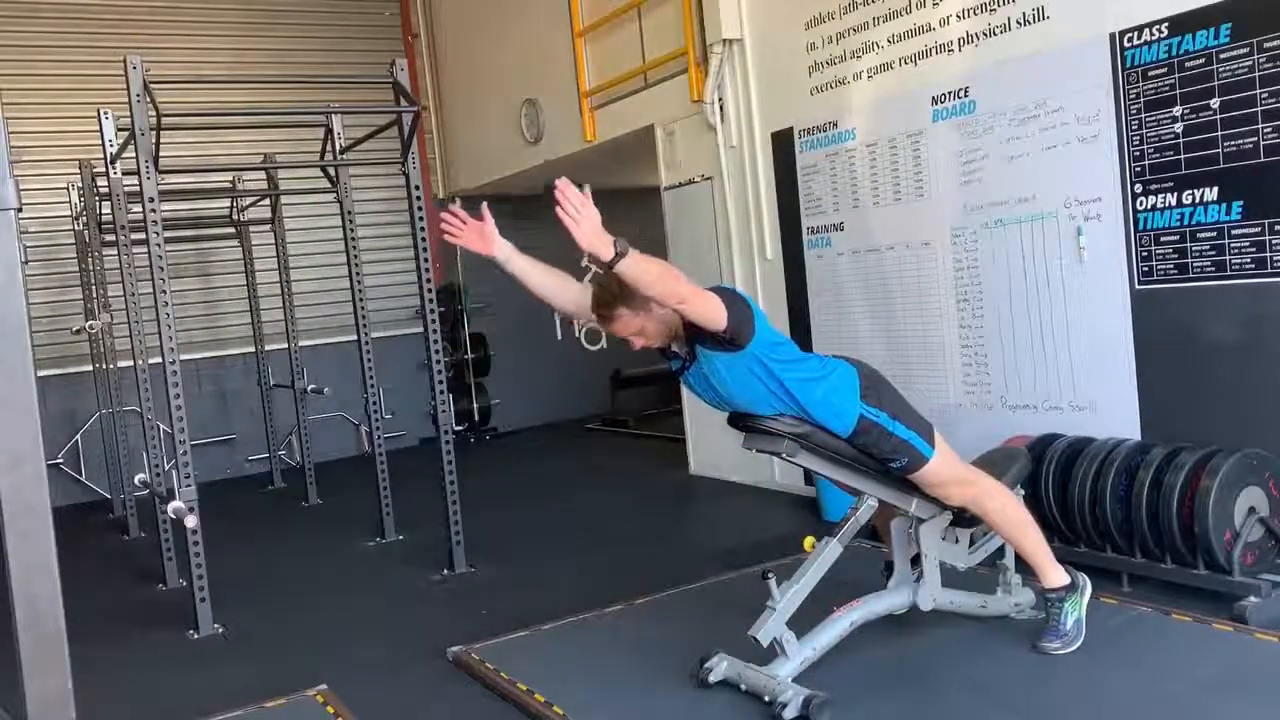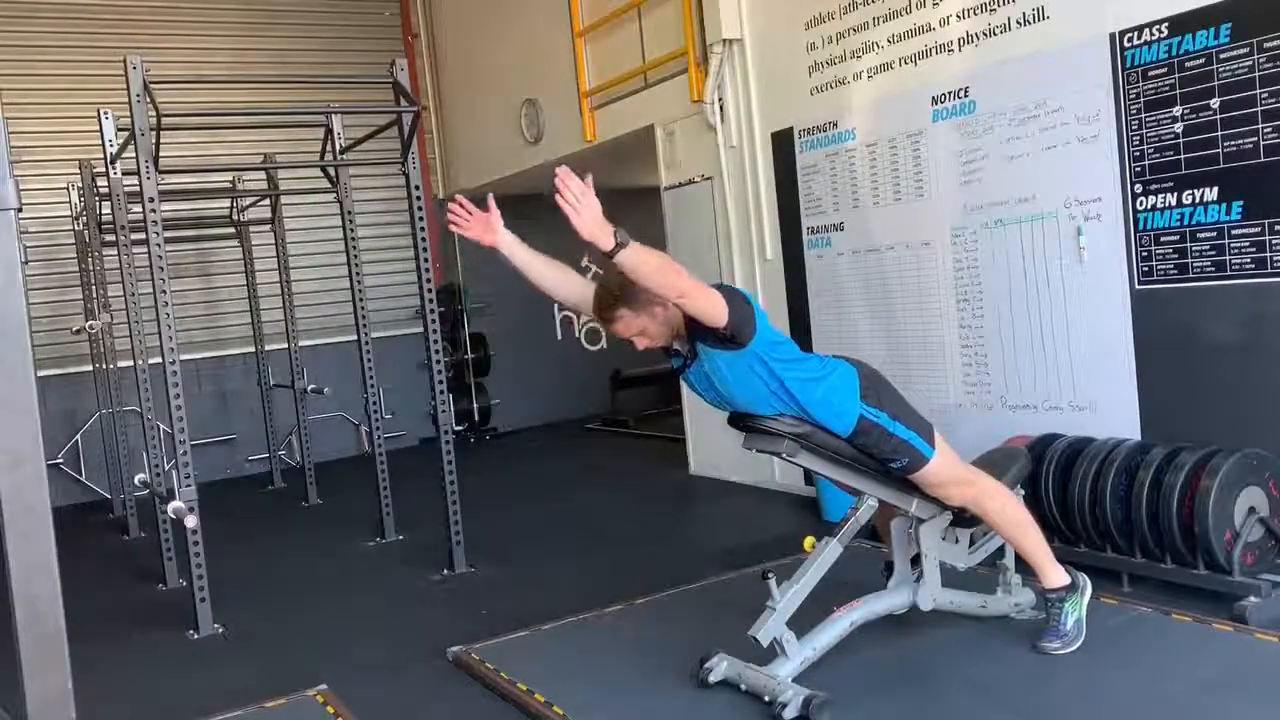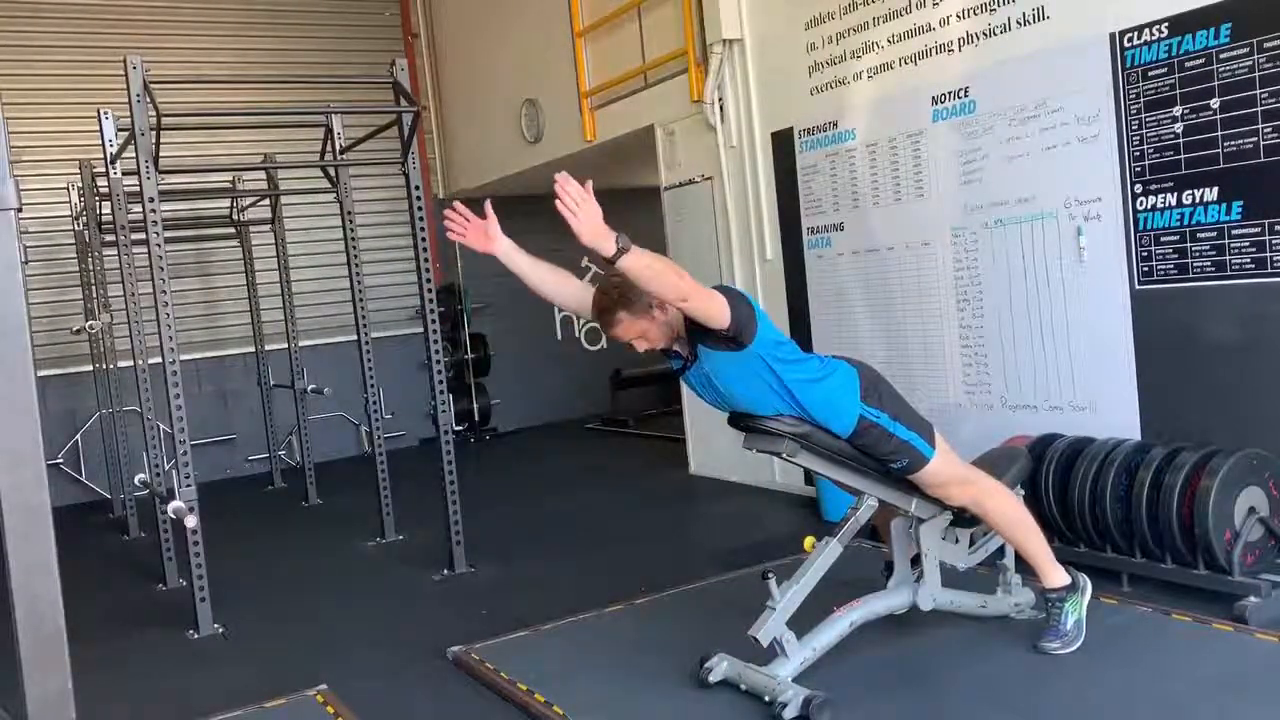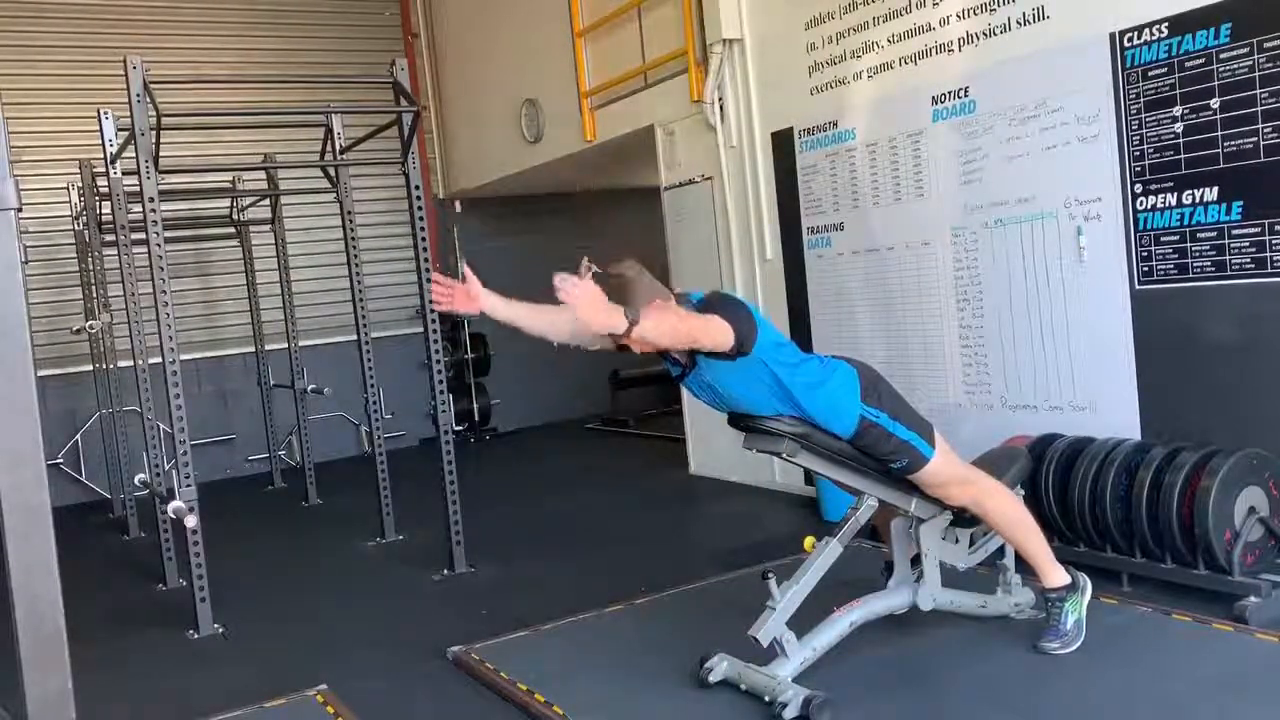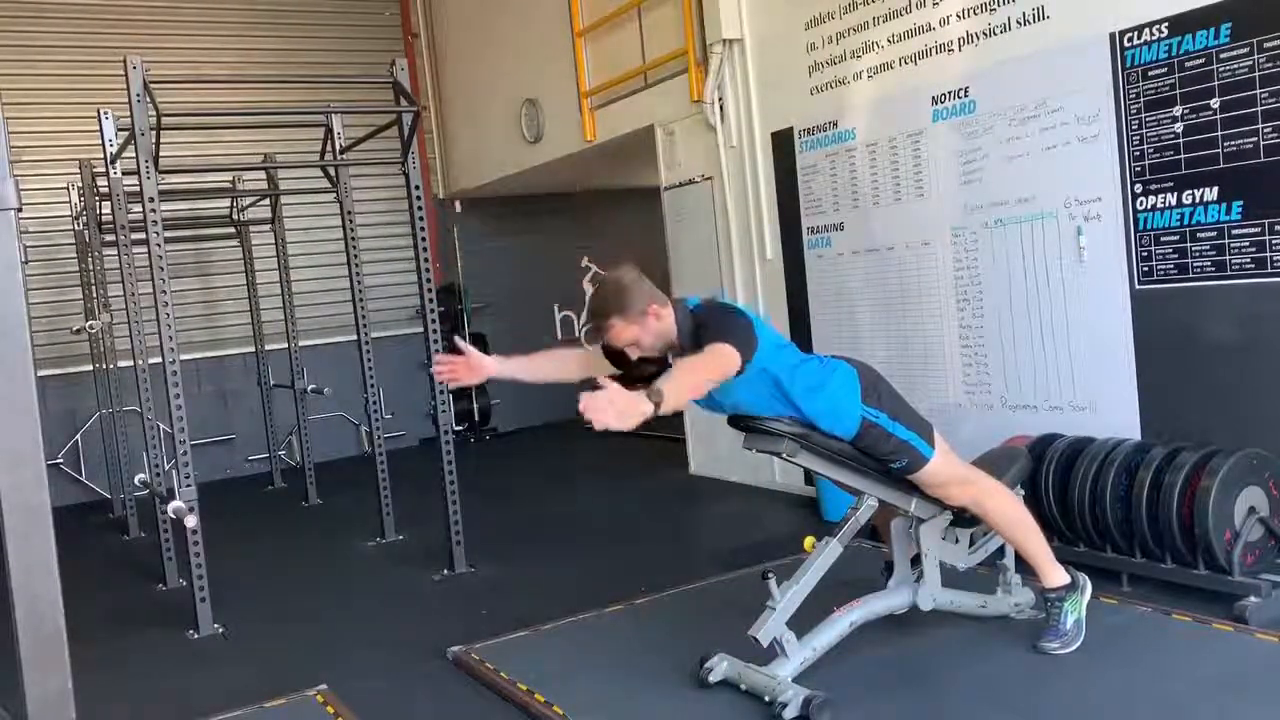
dt=0.2s
person 1, frame 1
left shoulder: (724, 311)
right shoulder: (665, 329)
left elbow: (678, 289)
right elbow: (570, 296)
left wrist: (606, 248)
right wrist: (498, 249)
left hip: (853, 401)
right hip: (822, 422)
left knee: (957, 485)
right knee: (875, 501)
left ankle: (1061, 586)
person 1, frame 2
left shoulder: (723, 311)
right shoulder: (665, 327)
left elbow: (680, 283)
right elbow: (574, 291)
left wrist: (606, 238)
right wrist: (502, 239)
left hip: (852, 402)
right hip: (820, 425)
left knee: (957, 485)
right knee: (877, 500)
left ankle: (1060, 585)
person 1, frame 3
left shoulder: (725, 311)
right shoulder: (667, 328)
left elbow: (681, 286)
right elbow: (572, 295)
left wrist: (607, 244)
right wrist: (500, 247)
left hip: (854, 403)
right hip: (819, 425)
left knee: (958, 485)
left ankle: (1061, 585)
person 1, frame 4
left shoulder: (720, 314)
right shoulder: (657, 336)
left elbow: (689, 330)
right elbow: (570, 327)
left wrist: (616, 316)
right wrist: (489, 302)
left hip: (851, 403)
right hip: (814, 421)
left knee: (957, 484)
left ankle: (1062, 586)
right ankle: (916, 569)
person 1, frame 5
left shoulder: (720, 322)
right shoulder: (649, 340)
left elbow: (706, 370)
right elbow: (575, 361)
left wrist: (642, 403)
right wrist: (493, 365)
left hip: (853, 403)
right hip: (819, 423)
left knee: (957, 485)
left ankle: (1062, 587)
right ankle: (915, 569)
